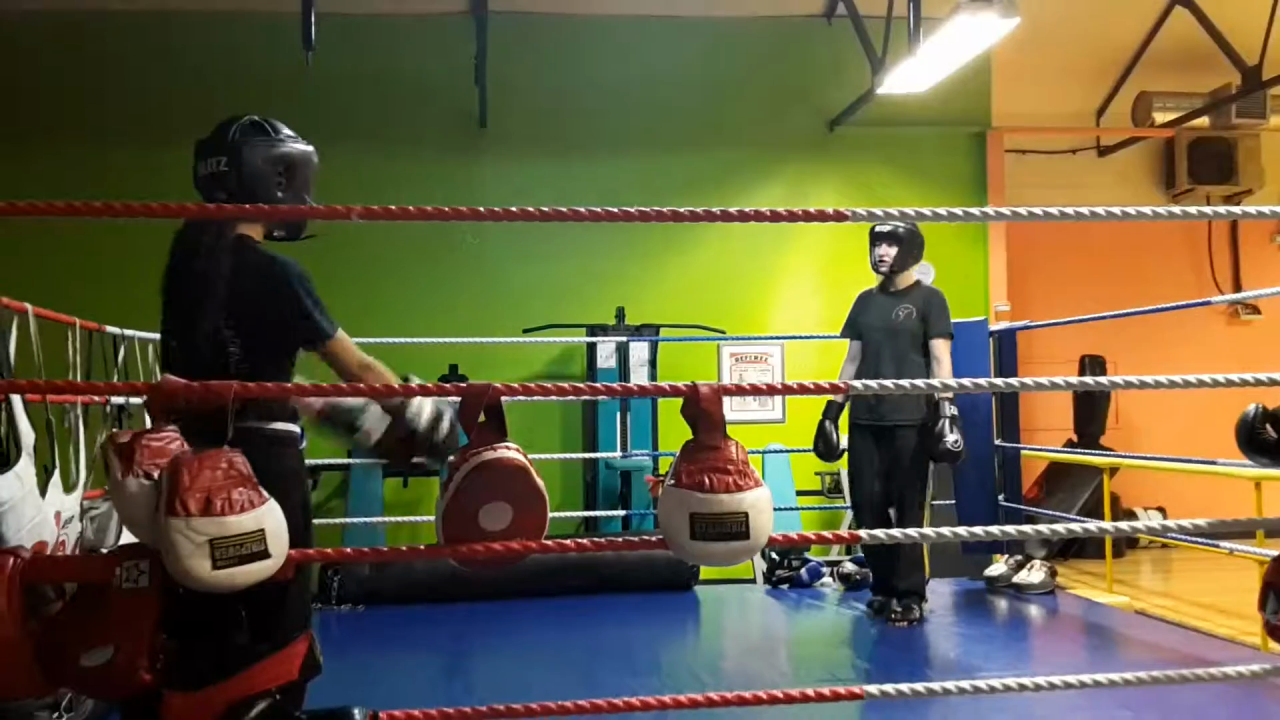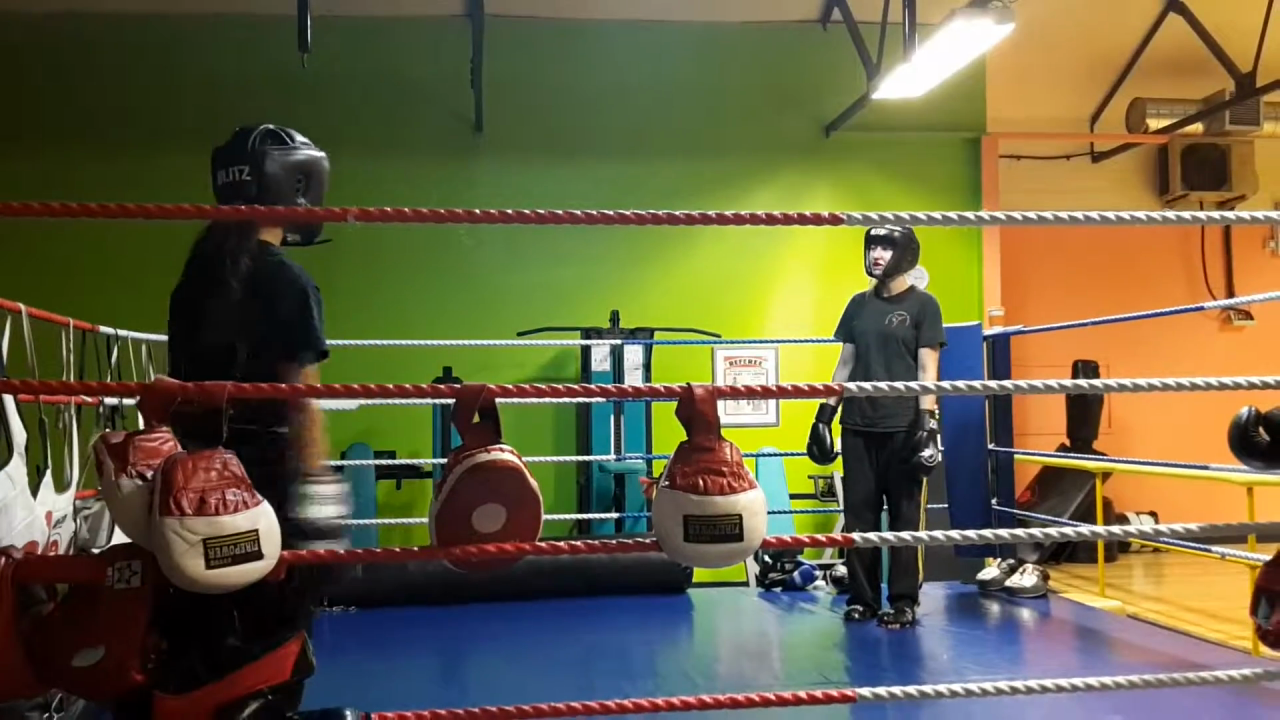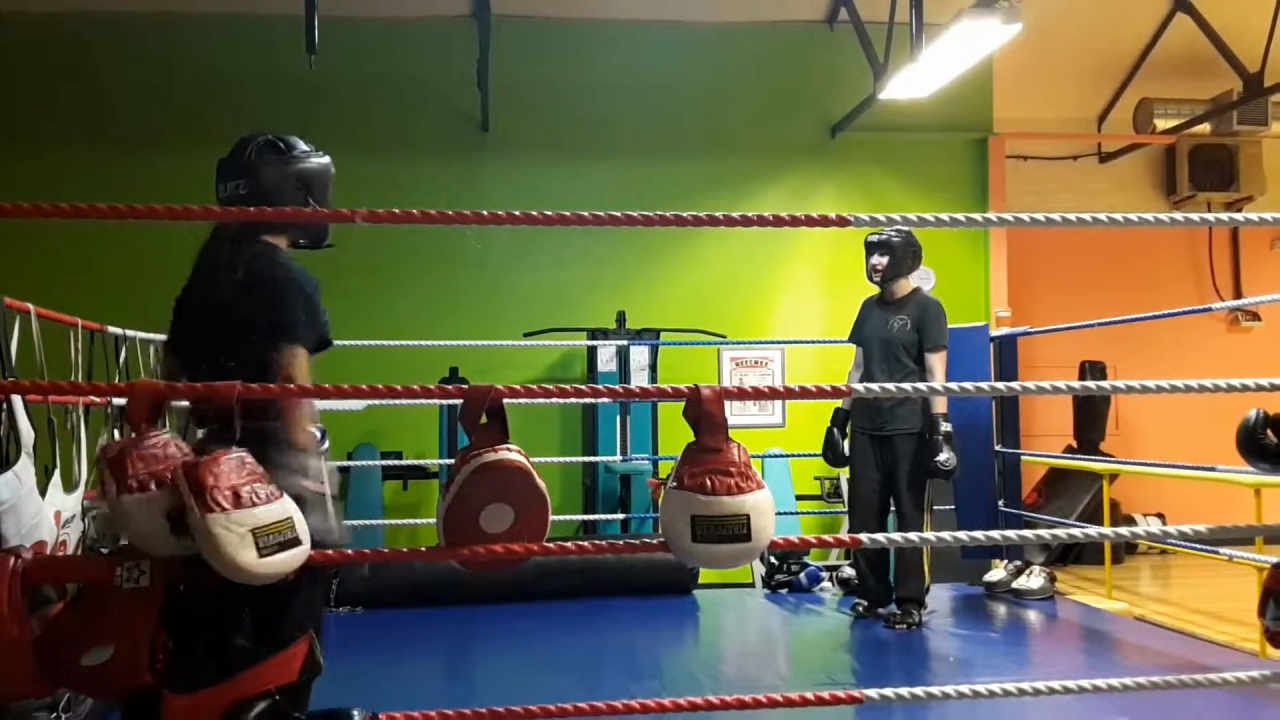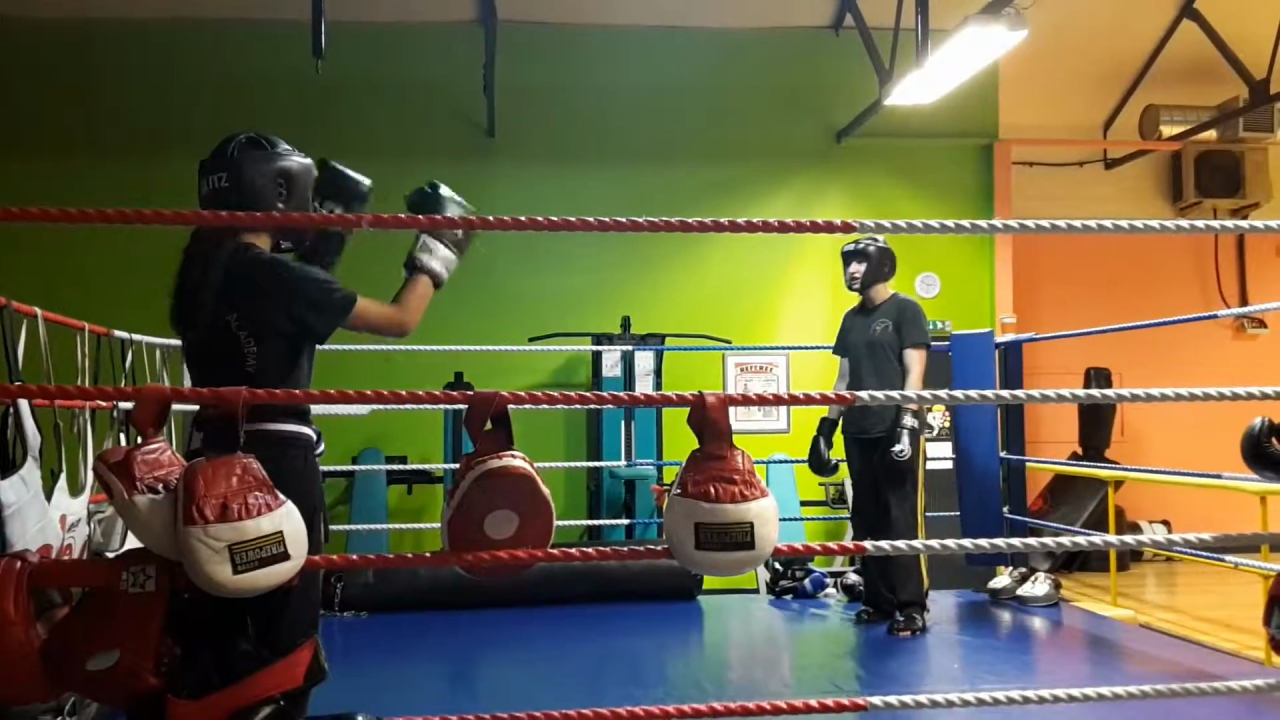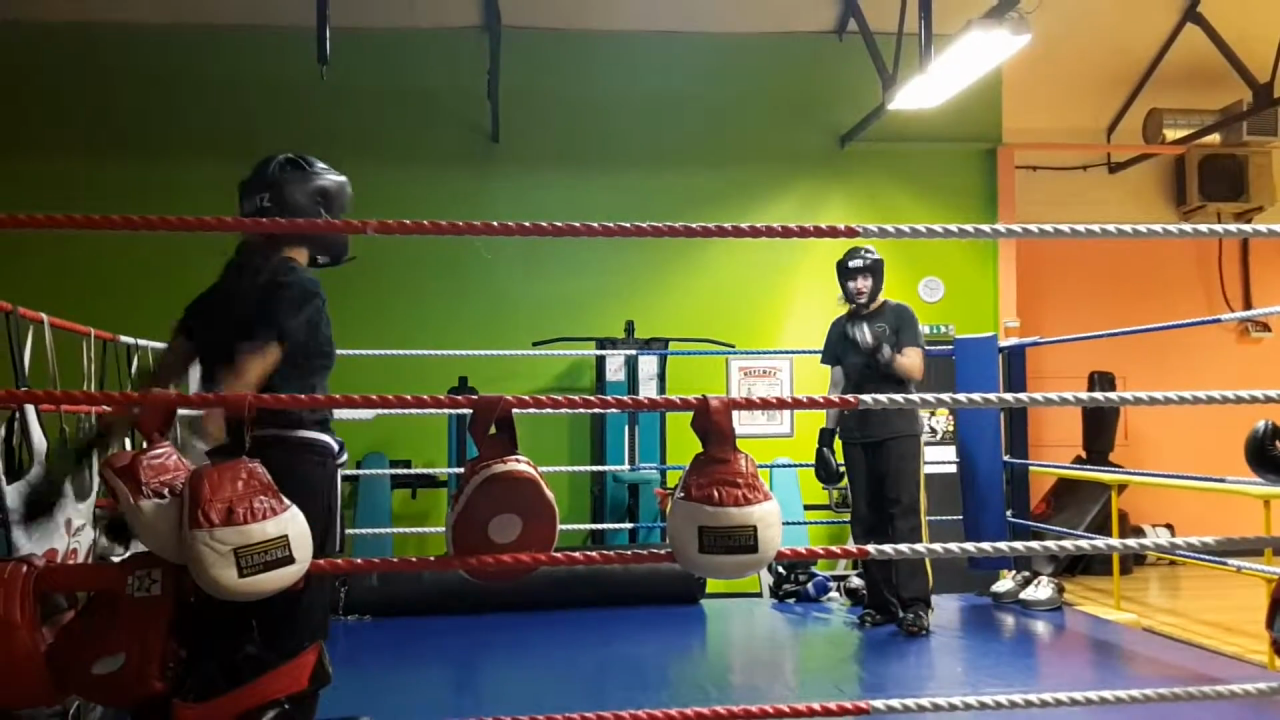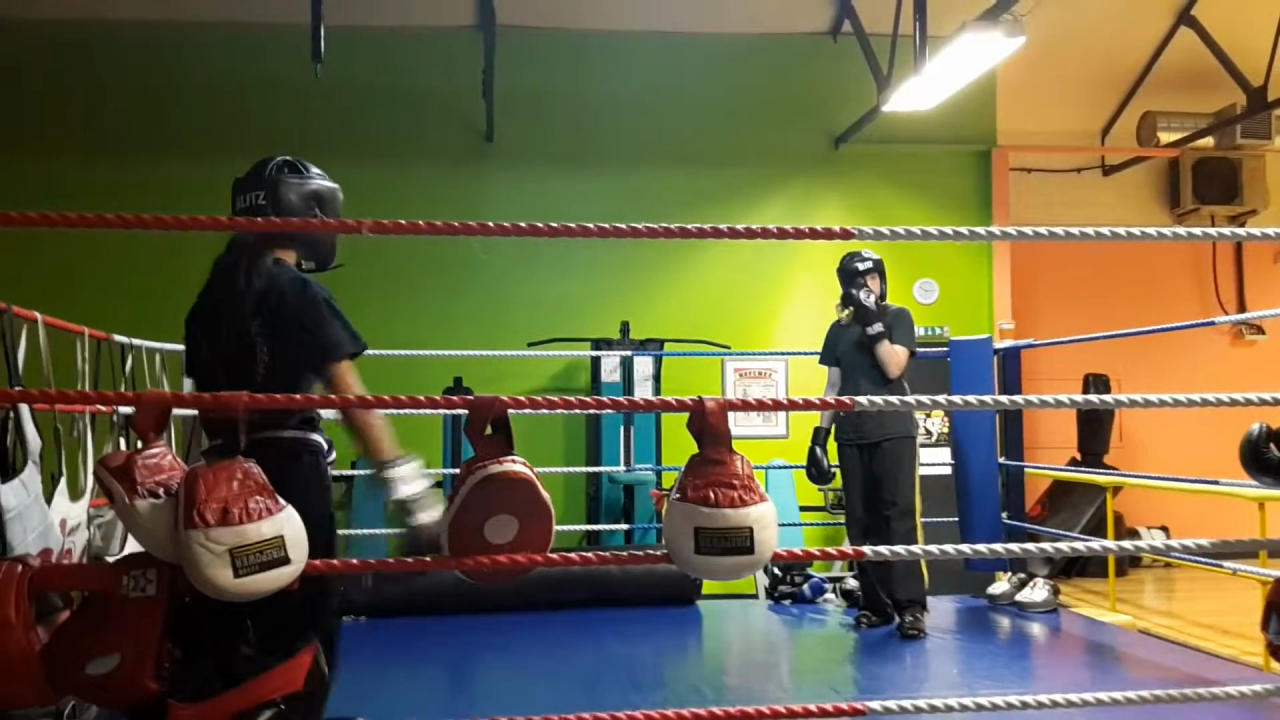
dt=0.5s
person 1, frame 1
left shoulder: (189, 263)
right shoulder: (271, 274)
right elbow: (351, 367)
left hip: (198, 458)
right hip: (262, 461)
left knee: (198, 621)
right knee: (273, 623)
person 1, frame 2
left shoulder: (204, 270)
right shoulder: (284, 281)
left elbow: (187, 380)
right elbow: (299, 404)
right hip: (264, 463)
left knee: (200, 622)
right knee: (273, 627)
person 1, frame 3
left shoulder: (207, 276)
right shoulder: (287, 281)
left elbow: (170, 377)
right elbow: (292, 392)
right wrist: (306, 494)
left hip: (219, 457)
right hip: (269, 462)
left knee: (203, 625)
right knee: (284, 623)
person 1, frame 4
left shoulder: (205, 274)
right shoulder: (276, 277)
right elbow: (399, 319)
left wrist: (324, 234)
right wrist: (436, 249)
left hip: (215, 459)
right hip: (277, 461)
left knee: (211, 619)
right knee: (281, 624)
person 1, frame 5
left shoulder: (234, 284)
right shoulder: (298, 291)
left elbow: (165, 369)
right elbow: (239, 384)
left hip: (238, 464)
right hip: (298, 468)
left knee: (223, 627)
right knee: (295, 631)
person 1, frame 6
left shoulder: (218, 293)
right shoulder: (298, 293)
left elbow: (208, 396)
right elbow: (350, 398)
right wrist: (410, 486)
right hip: (283, 473)
left knee: (218, 635)
right knee: (299, 639)
person 2, frame 1
left shoulder: (928, 298)
right shoulder: (865, 301)
left elbow: (940, 358)
left wrist: (946, 410)
right wrist: (832, 411)
left hip: (910, 421)
right hip: (865, 420)
left knee: (910, 509)
right knee: (867, 508)
left ankle: (910, 597)
right ankle: (882, 589)
person 2, frame 2
left shoulder: (922, 304)
right shoulder: (859, 304)
left elbow: (927, 370)
left wrist: (927, 423)
right wrist: (825, 414)
left hip: (902, 426)
right hip: (858, 425)
left knee: (904, 516)
right knee: (858, 514)
left ankle: (903, 601)
right ankle: (862, 597)
person 2, frame 3
left shoulder: (926, 308)
right shoulder: (869, 307)
left elbow: (936, 373)
left wrist: (940, 429)
right wrist: (840, 418)
left hip: (909, 429)
right hip: (866, 427)
left knee: (910, 516)
right knee: (863, 514)
left ankle: (910, 602)
right ankle: (873, 594)
person 2, frame 4
left shoulder: (906, 310)
right shoulder: (851, 318)
left elbow: (915, 372)
left wrist: (907, 424)
right wrist: (825, 428)
left hip: (893, 430)
right hip: (858, 432)
left knee: (901, 519)
right knee: (866, 520)
left ankle: (911, 607)
right ankle: (878, 600)
person 2, frame 5
left shoulder: (898, 315)
right shoulder: (840, 327)
left elbow: (915, 370)
left wrist: (878, 350)
right wrist: (826, 438)
left hip: (898, 430)
right hip: (856, 435)
left knee: (905, 514)
right knee: (866, 520)
left ankle: (915, 604)
right ankle: (881, 602)
person 2, frame 6
left shoulder: (898, 317)
right shoulder: (839, 329)
left elbow: (893, 367)
left wrist: (872, 322)
right wrist: (819, 436)
left hip: (894, 432)
right hip: (852, 436)
left knee: (899, 516)
right knee: (861, 521)
left ankle: (911, 606)
right ankle: (876, 603)
